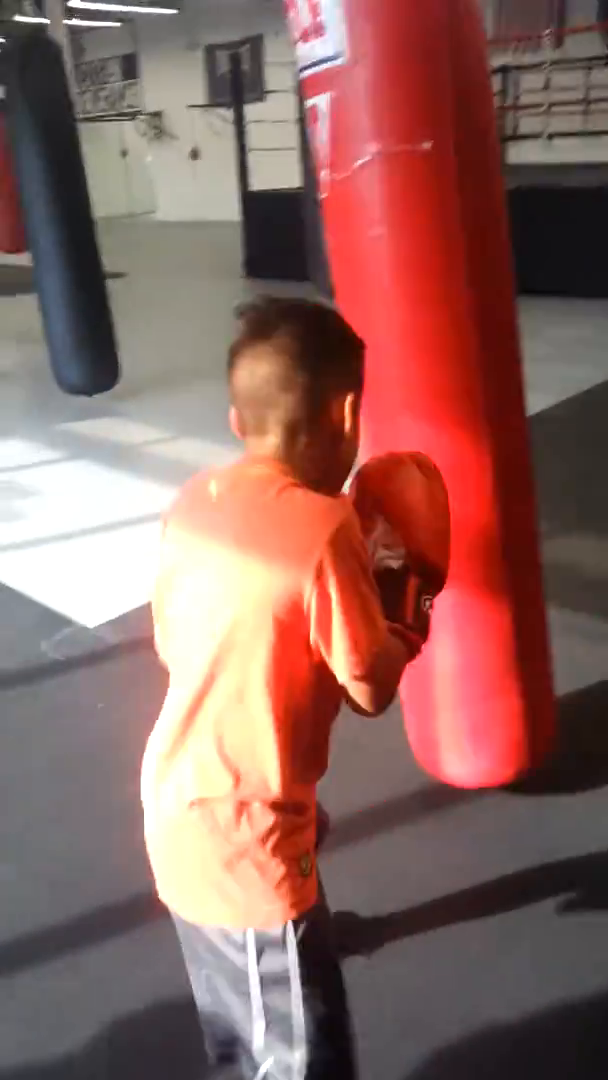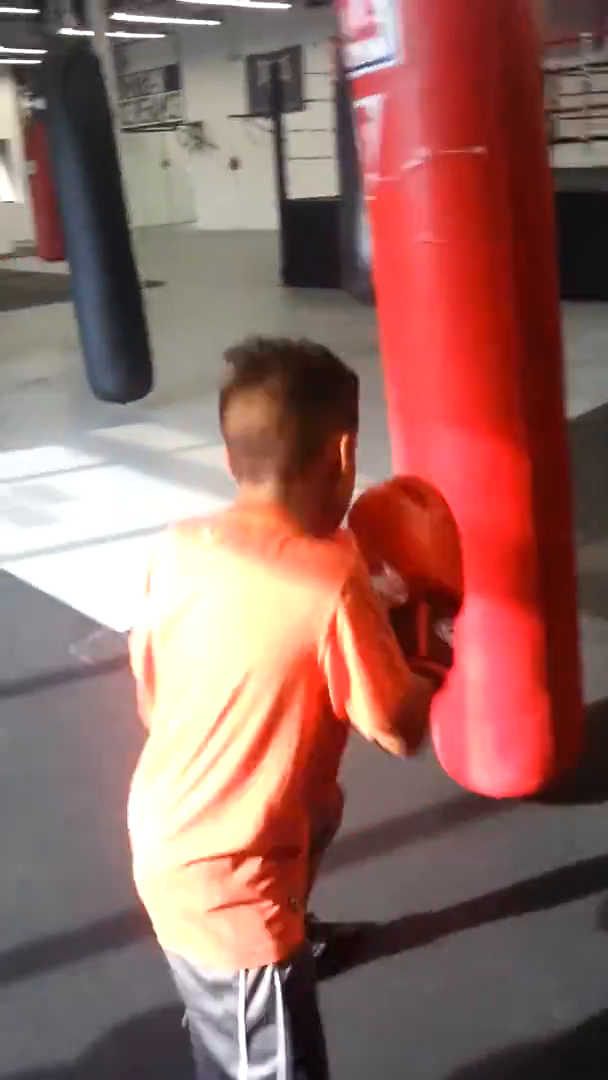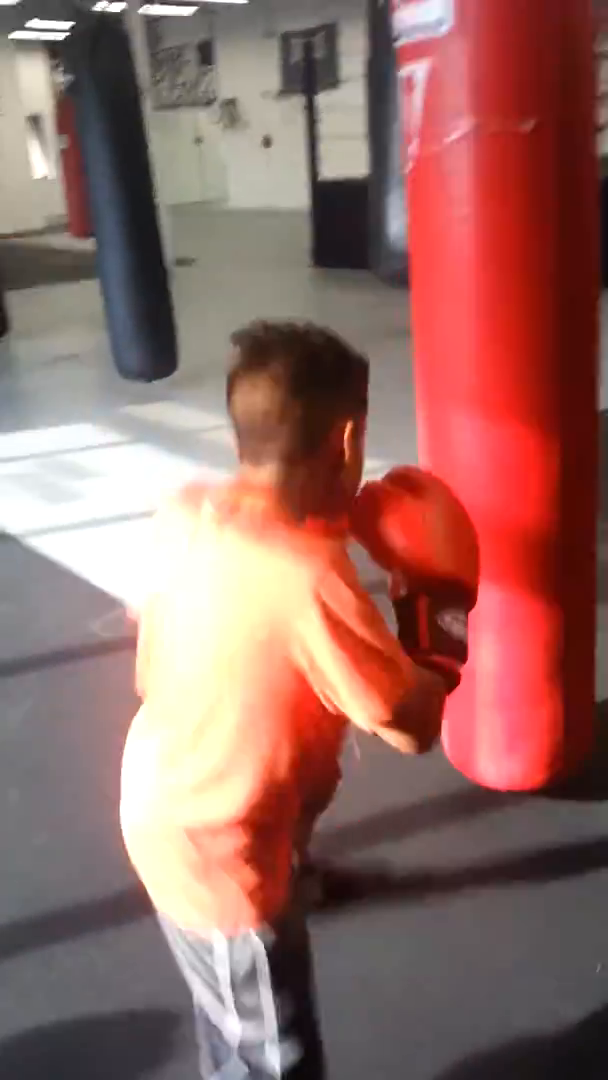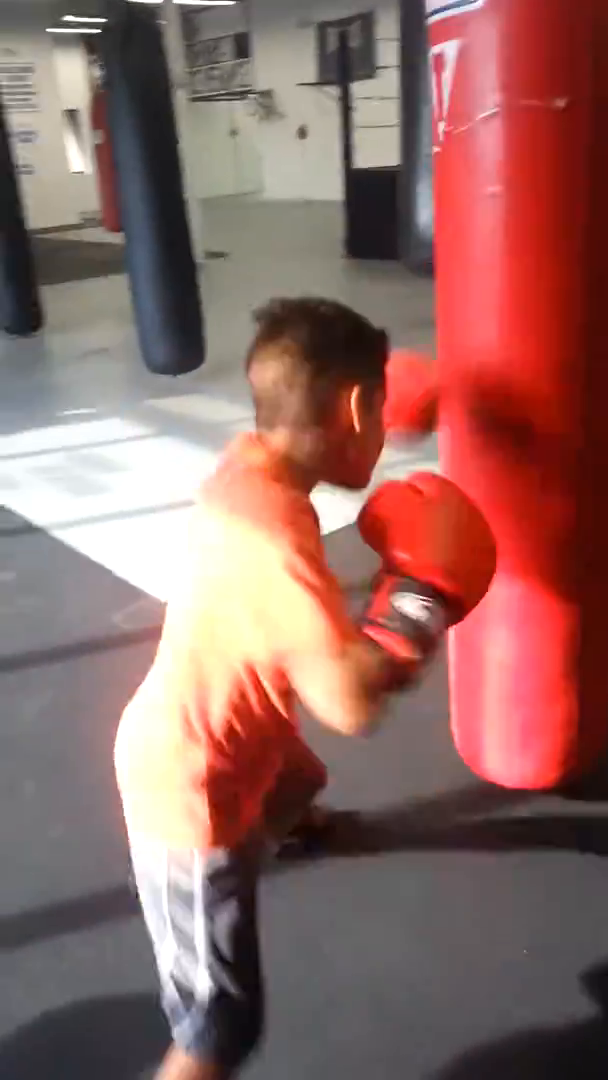
dt=0.1s
person 1, frame 1
left shoulder: (194, 502)
right shoulder: (322, 528)
right elbow: (371, 689)
left hip: (178, 795)
right hip: (237, 838)
left ankle: (227, 969)
person 1, frame 2
left shoulder: (181, 546)
right shoulder: (334, 584)
left elbow: (151, 703)
right elbow: (402, 732)
left hip: (167, 824)
right hip: (220, 891)
left knee: (322, 810)
left ankle: (295, 939)
person 1, frame 3
left shoulder: (185, 513)
right shoulder: (316, 581)
right elbow: (411, 729)
left hip: (160, 793)
right hip: (209, 848)
left knee: (314, 781)
left ankle: (282, 904)
person 1, frame 4
left shoulder: (250, 465)
right shoulder: (280, 536)
right elbow: (351, 707)
left hip: (222, 742)
right hip: (192, 786)
left knee: (301, 780)
left ankle: (265, 842)
